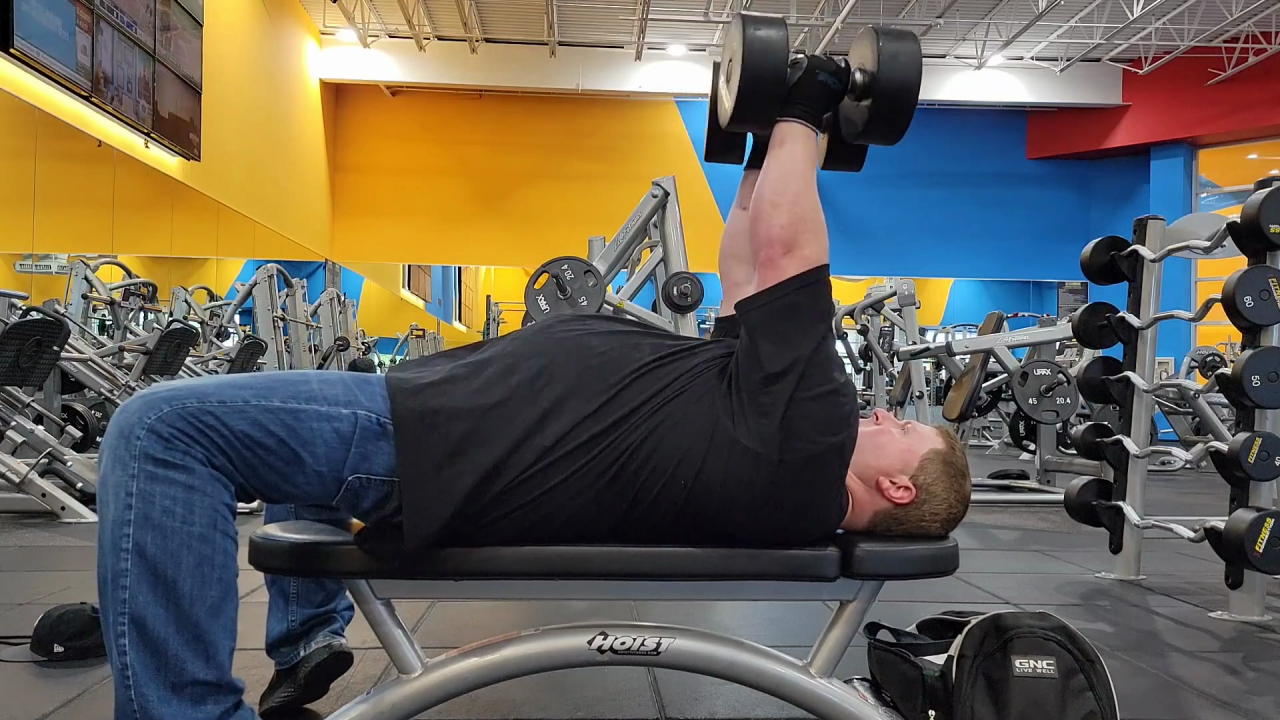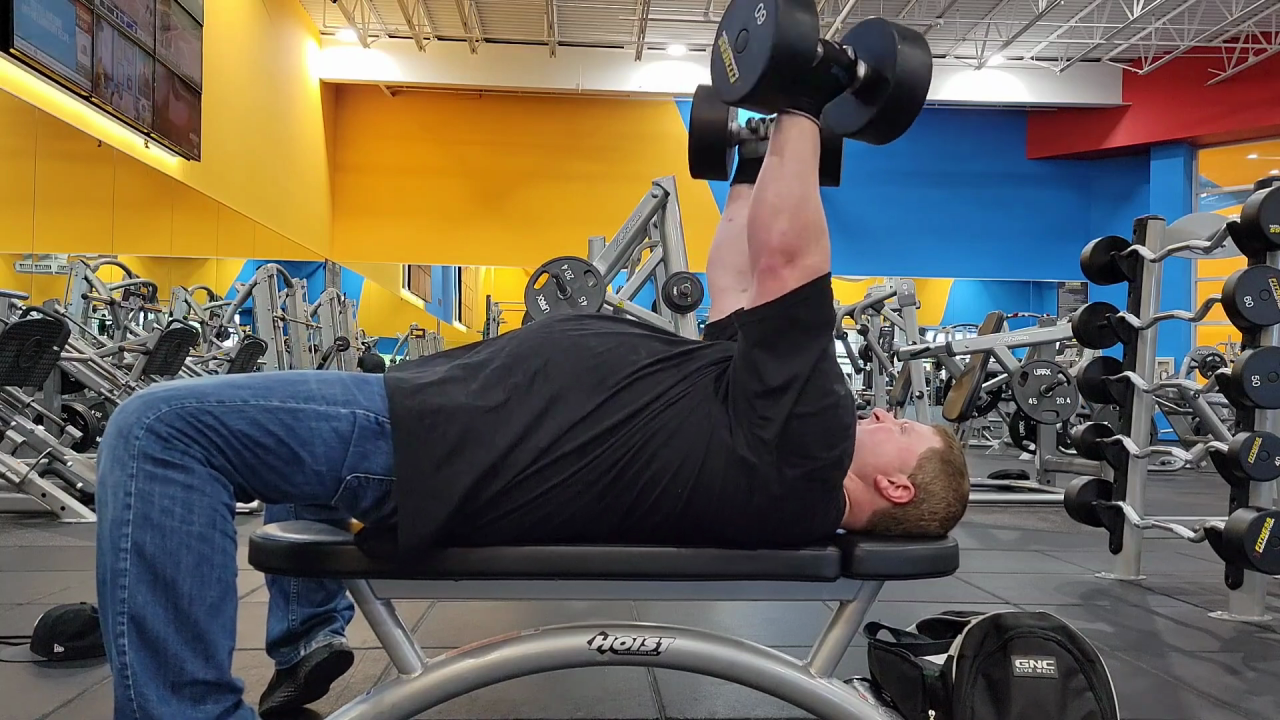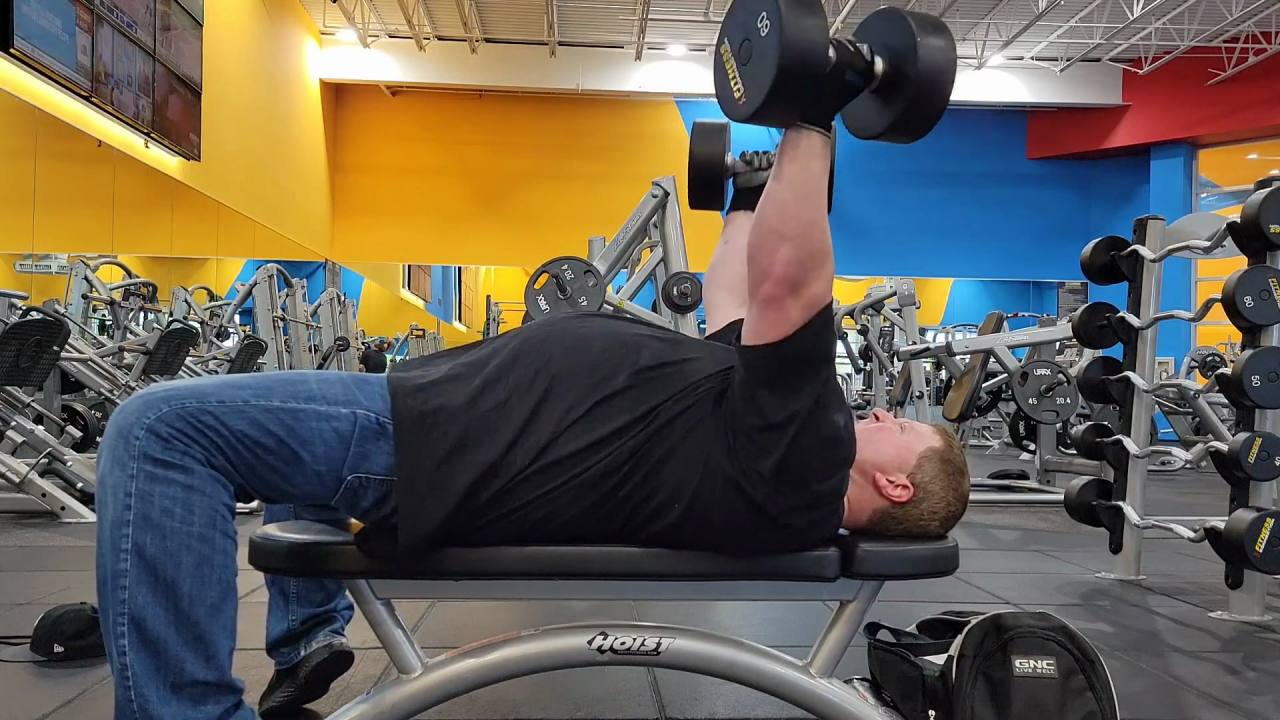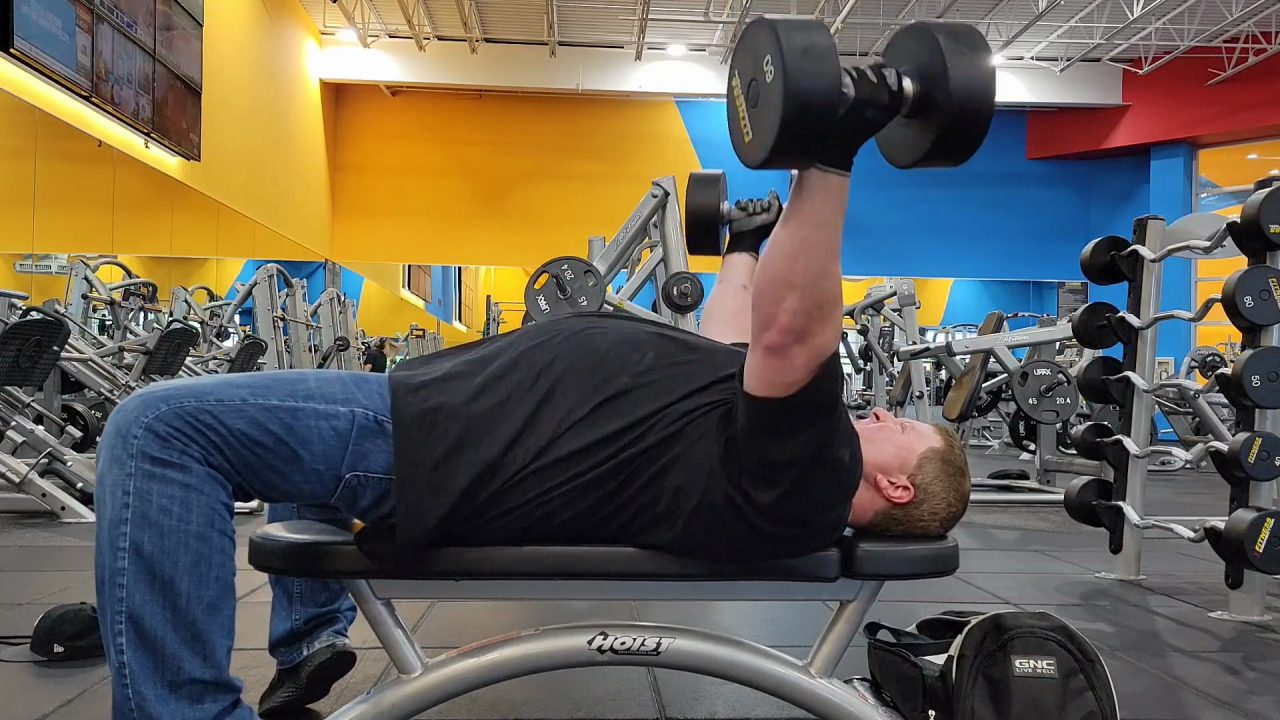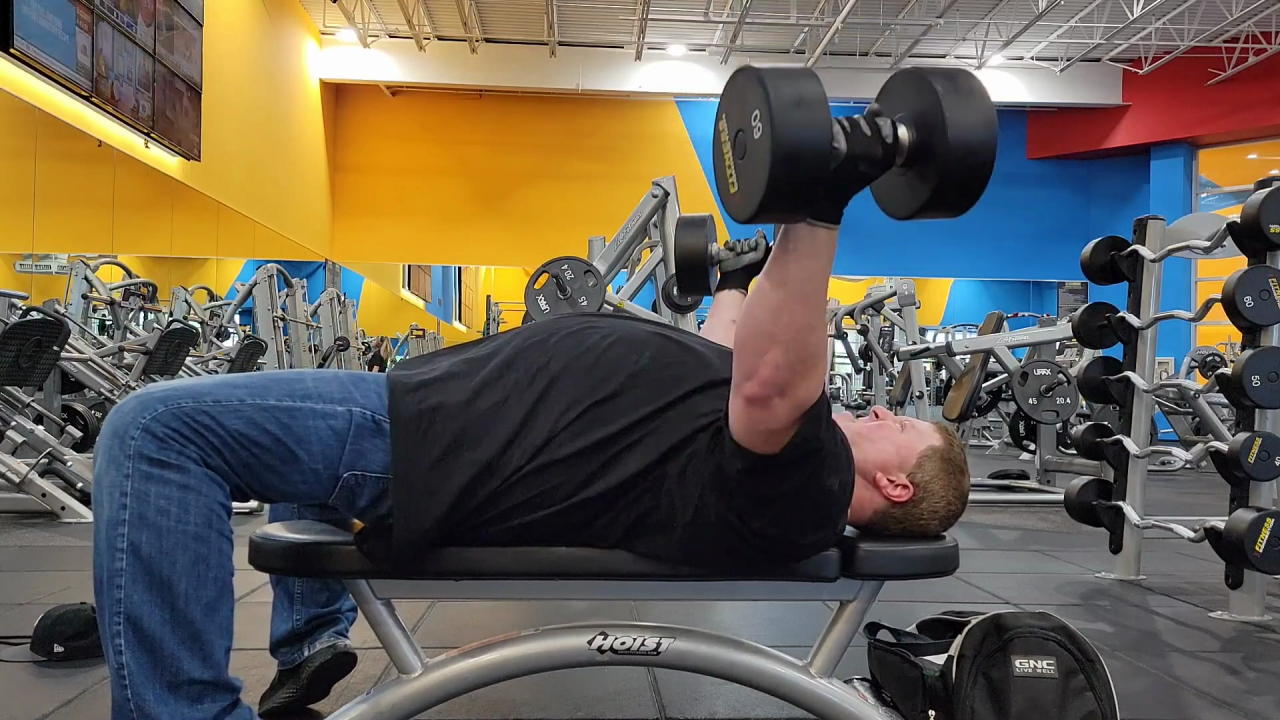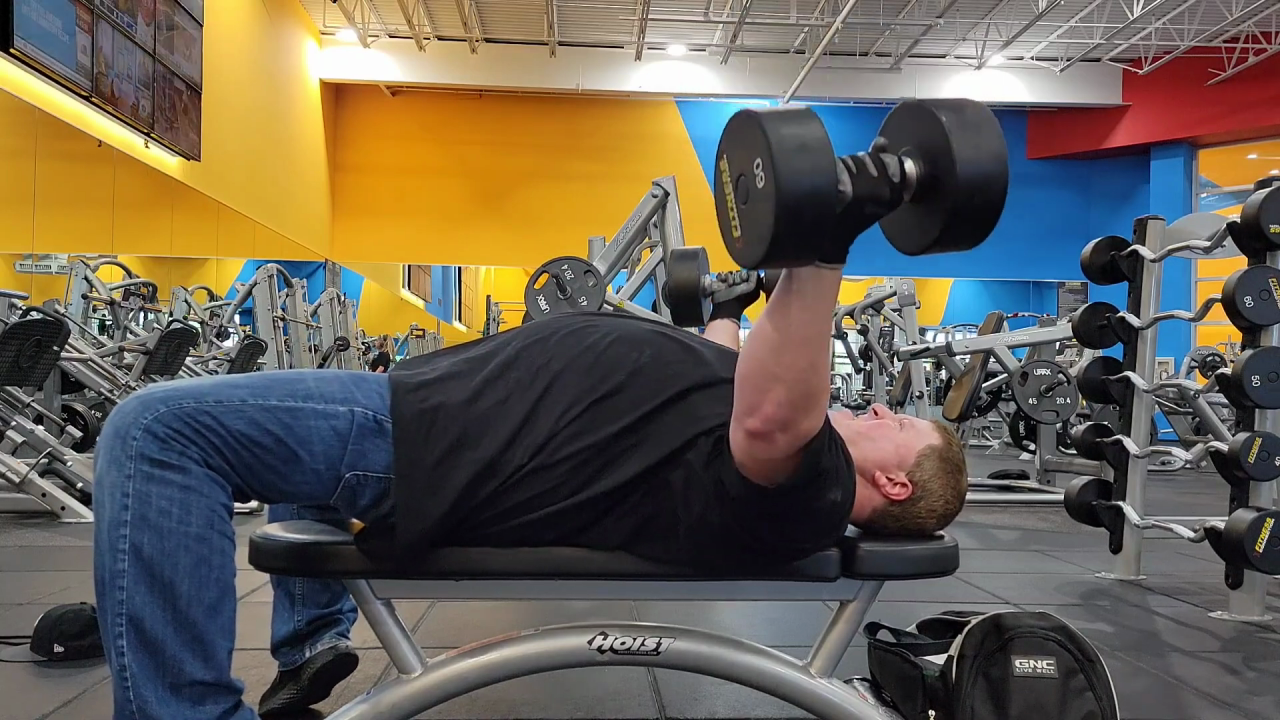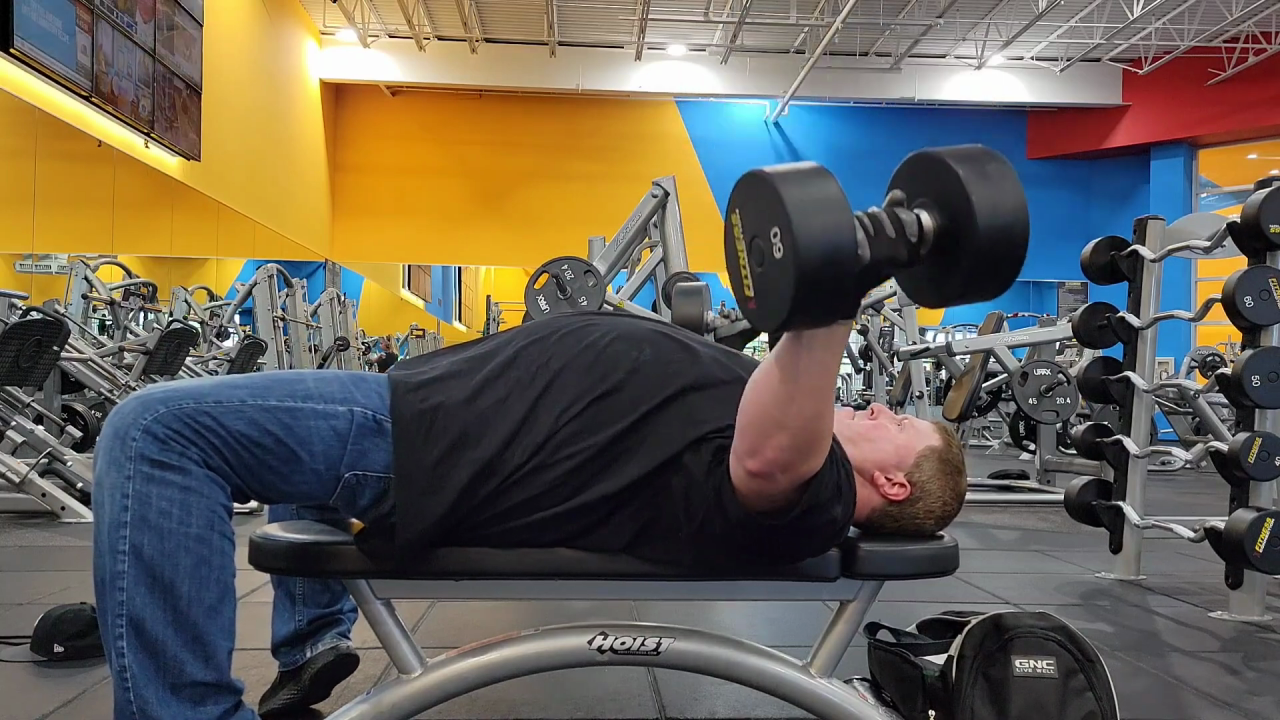
dt=0.3s
person 1, frame 1
left shoulder: (809, 439)
right shoulder: (779, 418)
left elbow: (784, 257)
right elbow: (749, 283)
left wrist: (799, 114)
right wrist: (766, 153)
left hip: (431, 450)
left knee: (161, 428)
right knee: (288, 403)
right ankle: (306, 647)
person 1, frame 2
left shoulder: (803, 454)
right shoulder: (789, 431)
left elbow: (785, 265)
right elbow: (740, 291)
left wrist: (801, 112)
right wrist: (752, 167)
left hip: (431, 449)
right hip: (458, 410)
left knee: (162, 429)
right ankle: (306, 647)
person 1, frame 3
left shoulder: (802, 471)
right shoulder: (779, 429)
left elbow: (787, 291)
right elbow: (734, 314)
left wrist: (809, 121)
right wrist: (745, 206)
left hip: (428, 452)
left knee: (159, 428)
person 1, frame 4
left shoulder: (803, 480)
right shoulder: (803, 446)
left elbow: (789, 332)
right elbow: (729, 348)
left wrist: (828, 157)
right wrist: (744, 242)
left knee: (160, 425)
right knee: (290, 408)
right ankle: (308, 649)
person 1, frame 5
left shoulder: (803, 487)
right shoulder: (798, 444)
left elbow: (767, 385)
right elbow: (718, 373)
left wrist: (821, 207)
right wrist: (736, 280)
left knee: (156, 429)
right knee: (292, 404)
right ankle: (310, 648)
person 1, frame 6
left shoulder: (807, 488)
right shoulder: (803, 447)
left elbow: (766, 417)
right elbow: (730, 388)
left wrist: (825, 245)
right wrist: (726, 309)
left knee: (157, 430)
right ankle: (313, 647)
person 1, frame 7
left shoulder: (811, 487)
right shoulder: (788, 423)
left elbow: (763, 456)
right wrist: (735, 335)
left knee: (157, 430)
right knee: (291, 404)
right ankle: (312, 646)
